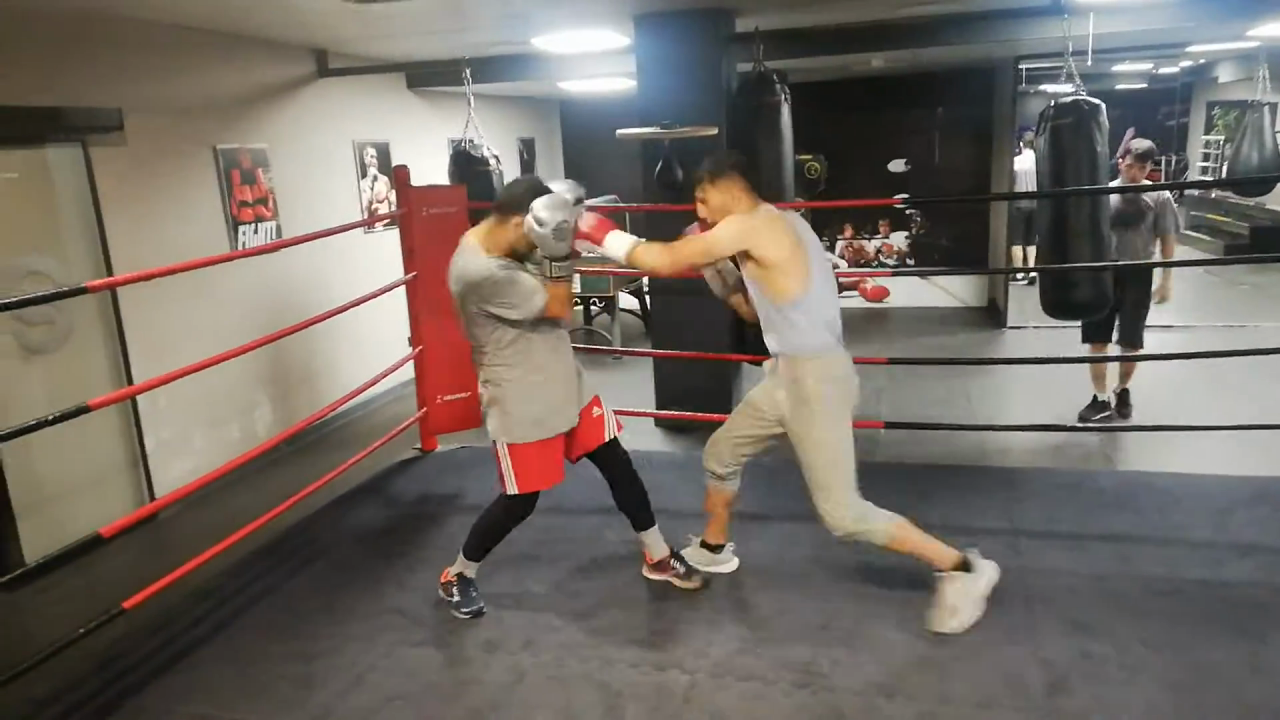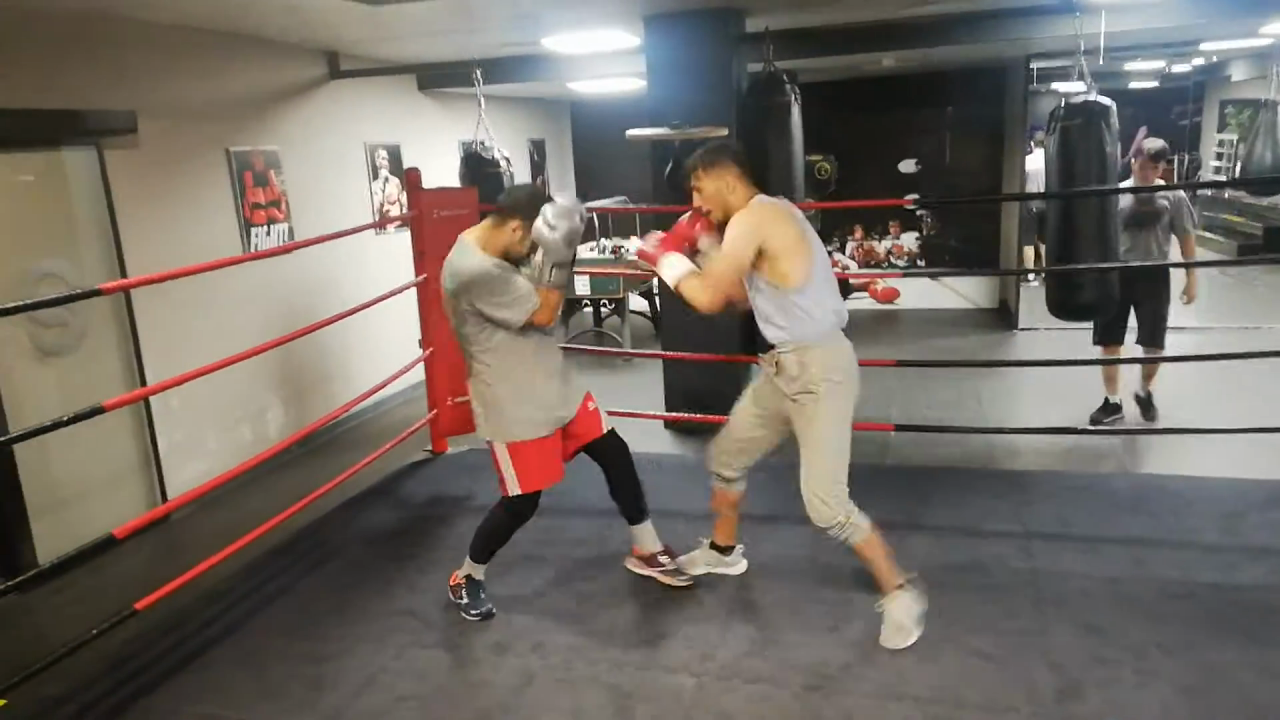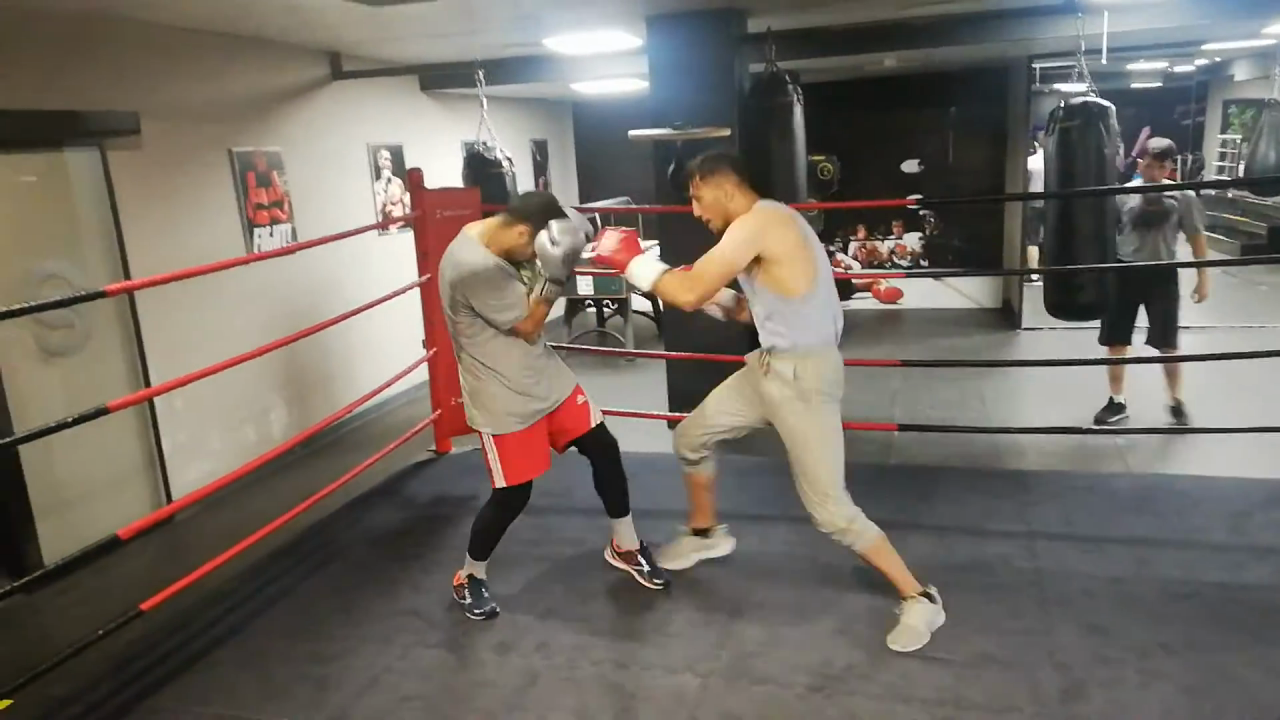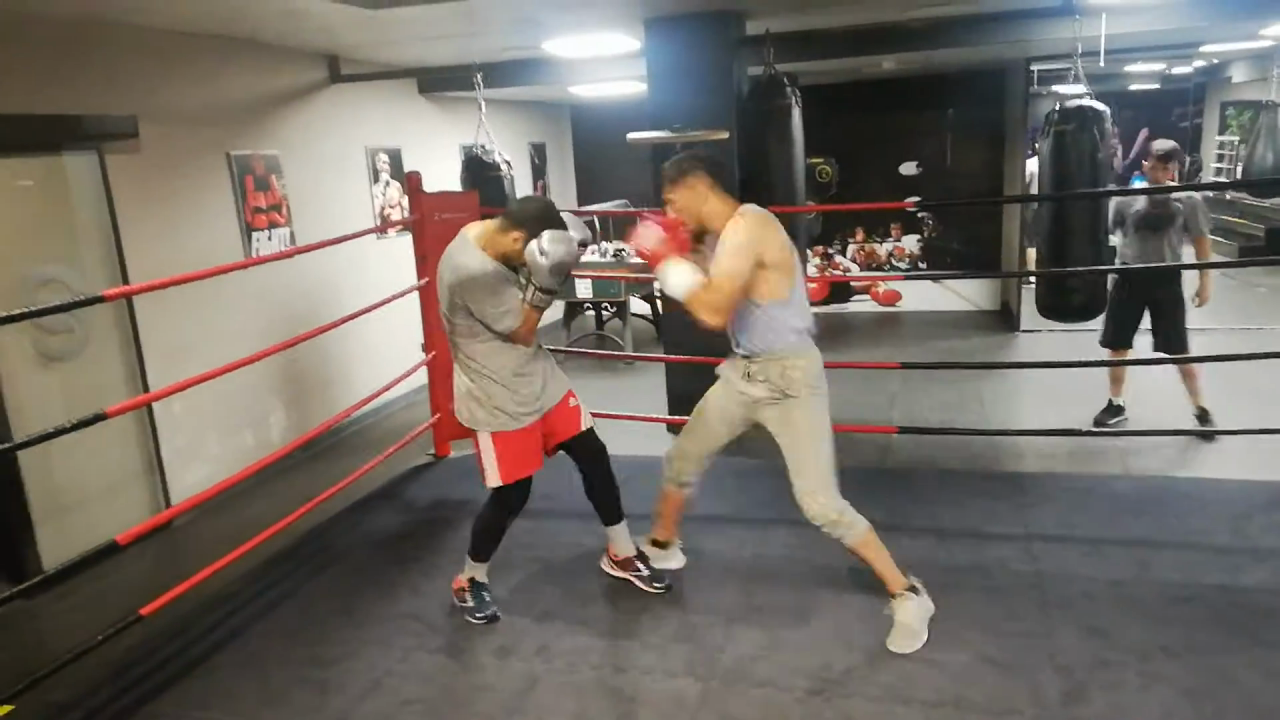
dt=0.1s
person 1, frame 1
left shoulder: (752, 226)
right shoulder: (777, 228)
left elbow: (666, 261)
right elbow: (753, 307)
left wrist: (604, 236)
right wrist: (717, 272)
left hip: (816, 380)
right hip: (785, 375)
left knee: (842, 515)
right knee: (721, 453)
left ankle: (960, 568)
right ankle: (714, 548)
person 1, frame 2
left shoulder: (754, 217)
right shoulder: (770, 218)
left elbow: (707, 299)
right elbow: (737, 292)
left wrist: (668, 257)
right wrist: (697, 248)
left hip: (820, 370)
right hip: (785, 368)
left knee: (826, 507)
right knee: (725, 455)
left ankle: (899, 592)
right ankle: (724, 550)
person 1, frame 3
left shoulder: (757, 226)
right shoulder: (768, 226)
left elbow: (687, 294)
left wrist: (628, 260)
right wrist: (718, 298)
left hip: (806, 376)
right hip: (772, 366)
left knee: (830, 511)
right knee: (691, 437)
left ankle: (920, 599)
right ankle: (706, 534)
person 1, frame 4
left shoulder: (746, 228)
right shoulder: (735, 230)
left elbow: (714, 313)
right elbow: (727, 309)
left wrist: (670, 261)
right wrist: (678, 257)
left hip: (791, 378)
right hip: (745, 373)
left knee: (821, 505)
right knee: (682, 459)
left ankle: (908, 596)
right ankle: (660, 546)
person 2, frame 1
left shoulder: (496, 245)
right shoulder: (480, 273)
left elbow: (546, 299)
right elbow: (558, 310)
left wrist: (554, 244)
right wrist: (557, 249)
left hip: (564, 387)
right hip: (522, 404)
left knee: (617, 464)
right knee: (519, 500)
left ankle: (658, 556)
right ankle: (457, 575)
person 2, frame 2
left shoulder: (491, 248)
right shoulder: (474, 271)
left elbow: (532, 303)
right elbow: (544, 316)
left wrist: (554, 253)
right wrist: (556, 256)
left hip: (554, 386)
right hip: (512, 405)
left knee: (616, 456)
right knee: (520, 502)
left ankle: (647, 550)
right ankle: (467, 577)
person 2, frame 3
left shoulder: (487, 237)
right shoulder: (474, 268)
right elbow: (528, 328)
left wrist: (547, 268)
right wrist: (552, 273)
left hip: (546, 376)
right hip: (503, 396)
left knee: (604, 449)
right knee: (512, 495)
left ankle: (626, 546)
right ankle: (470, 576)
person 2, frame 4
left shoulder: (486, 237)
right shoulder: (473, 272)
right elbow: (524, 333)
left wrist: (540, 273)
right wrist: (544, 280)
left hip: (537, 378)
right hip: (497, 397)
left knee: (593, 454)
right knee: (510, 495)
left ankle: (622, 553)
right ankle: (471, 579)
person 3, frame 1
left shoulder: (1159, 198)
left elbow: (1167, 240)
left wrist: (1166, 281)
left hip: (1138, 275)
left knee: (1131, 343)
right knee: (1097, 340)
left ankle: (1122, 389)
right ankle: (1101, 400)
person 3, frame 2
left shoulder: (1173, 197)
left elbow: (1186, 239)
left wrist: (1191, 279)
left hip: (1152, 276)
right hip: (1116, 274)
left knee: (1153, 344)
right knee: (1110, 342)
left ankle: (1145, 392)
right ankle: (1113, 402)
person 3, frame 3
left shoulder: (1182, 197)
right shoulder: (1121, 195)
left elbow: (1196, 237)
left wrist: (1203, 278)
left hip: (1162, 275)
right hip: (1125, 274)
left knee: (1167, 344)
right knee: (1116, 342)
left ankle: (1176, 401)
right ankle: (1117, 403)
person 3, frame 4
left shoulder: (1188, 199)
right shoulder: (1126, 197)
left elbow: (1201, 241)
left wrist: (1205, 282)
left hip: (1166, 279)
right hip: (1129, 277)
left knee: (1178, 349)
right knee: (1118, 345)
left ankle: (1200, 408)
right ankle: (1116, 404)
